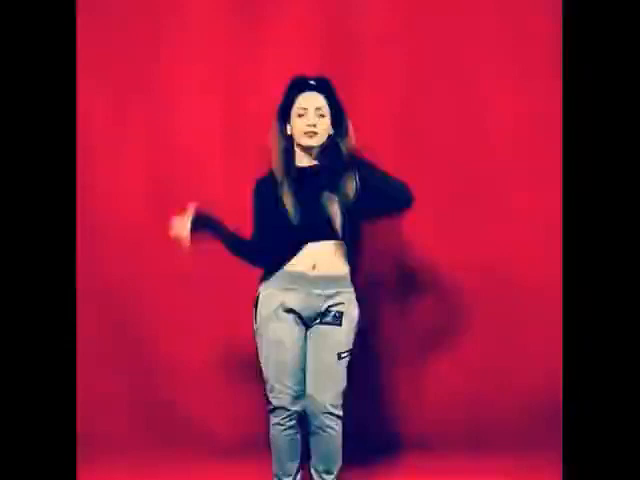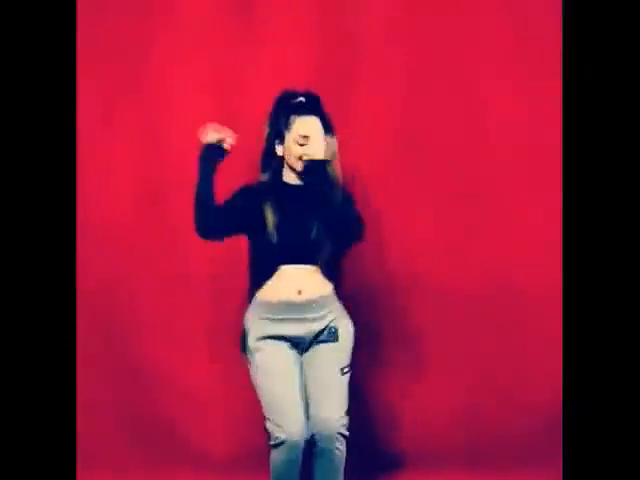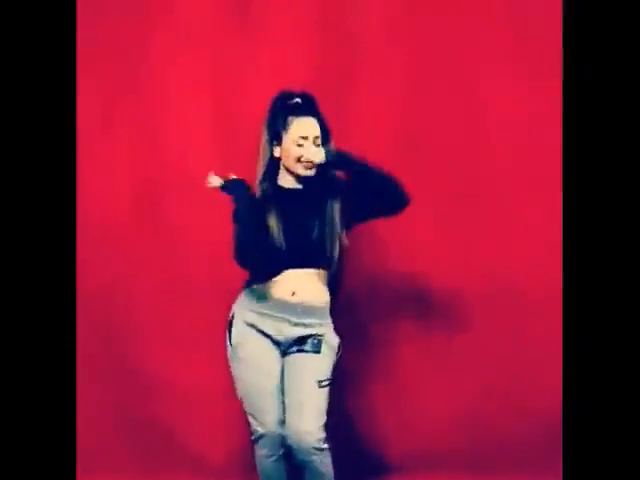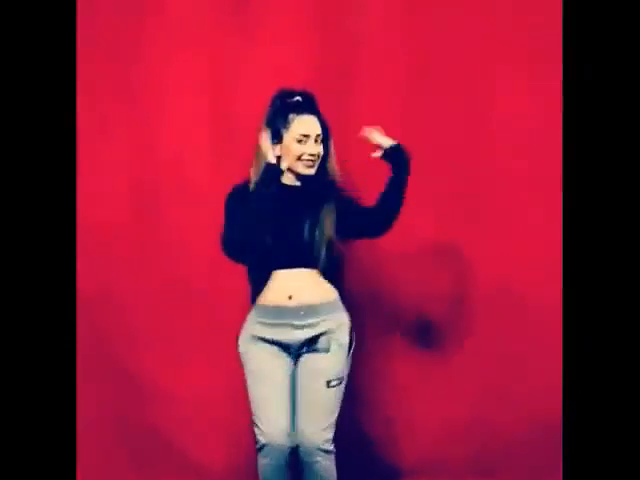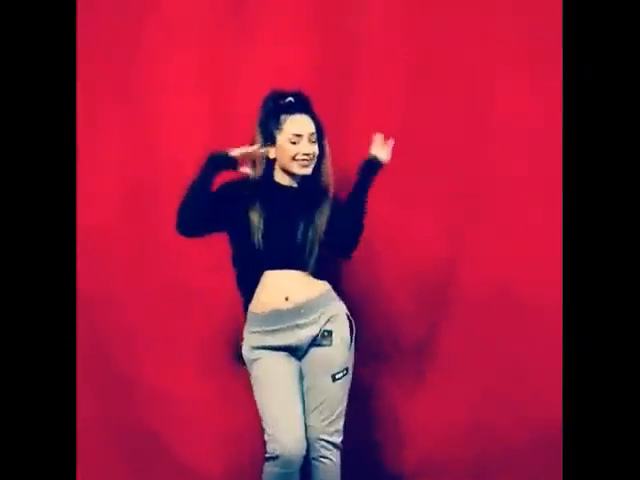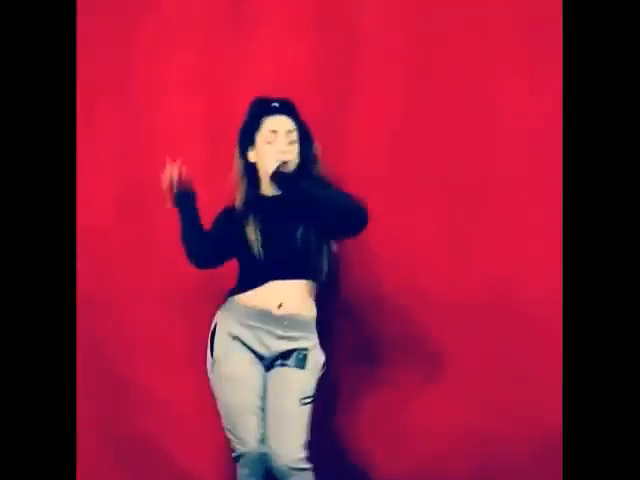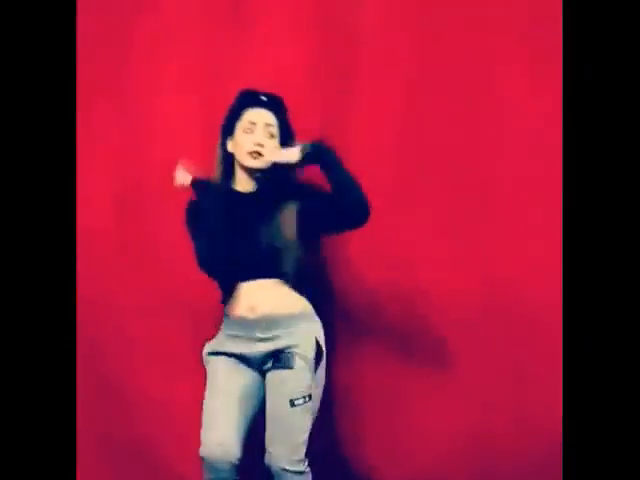
dt=0.3s
person 1, frame 1
left shoulder: (347, 173)
right shoulder: (271, 184)
left elbow: (401, 199)
right elbow: (260, 253)
left wrist: (362, 169)
right wrist: (205, 223)
left hip: (334, 299)
right hip: (282, 297)
left knee: (326, 407)
right knee: (285, 404)
person 1, frame 2
left shoulder: (329, 194)
right shoulder: (256, 197)
left elbow: (352, 233)
right elbow: (208, 226)
left wrist: (319, 173)
right wrist: (210, 157)
left hip: (325, 320)
right hip: (270, 324)
left knee: (330, 428)
right knee: (290, 431)
person 1, frame 3
left shoulder: (334, 196)
right shoulder: (254, 203)
left elbow: (395, 199)
right elbow: (252, 259)
left wrist: (341, 162)
right wrist: (241, 195)
left hip: (312, 327)
right hip: (255, 320)
left knee: (306, 435)
right knee: (266, 433)
person 1, frame 4
left shoulder: (329, 198)
right shoulder: (247, 197)
left elbow: (377, 221)
right elbow: (236, 248)
left wrist: (398, 160)
right wrist: (268, 178)
left hip: (324, 326)
right hip: (266, 330)
left knee: (314, 440)
right knee: (273, 439)
person 1, frame 5
left shoulder: (323, 201)
right shoulder: (242, 195)
left elbow: (343, 246)
right elbow: (189, 224)
left wrist: (367, 175)
right wrist: (217, 165)
left hip: (323, 322)
right hip: (267, 335)
left knee: (325, 440)
right knee: (286, 448)
person 1, frame 6
left shoulder: (315, 202)
right shoulder: (240, 213)
left elbow: (356, 218)
right elbow: (203, 255)
left wrist: (287, 180)
right wrist: (184, 199)
left hip: (298, 340)
right hip: (240, 330)
right knee: (249, 449)
person 1, frame 7
left shoulder: (294, 201)
right shoulder: (208, 205)
left elbow: (356, 213)
right elbow: (214, 264)
left wrist: (321, 155)
right wrist: (206, 195)
left hip: (294, 338)
right hip: (235, 340)
